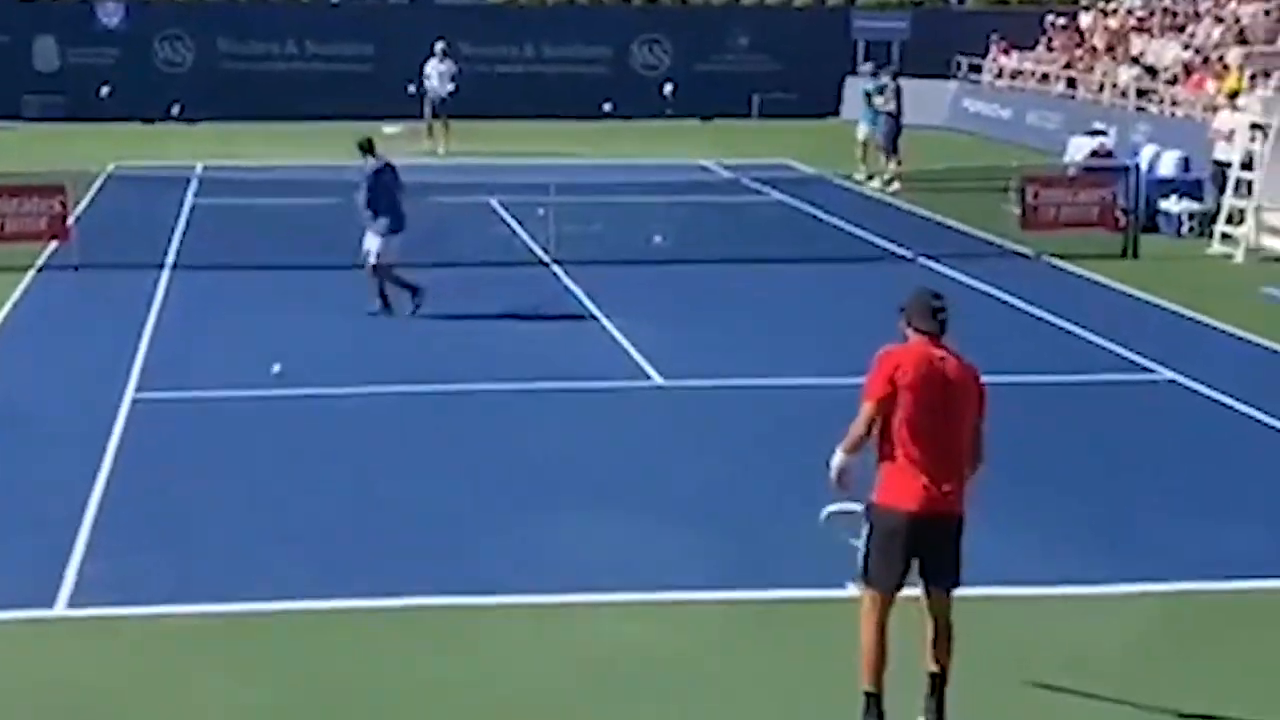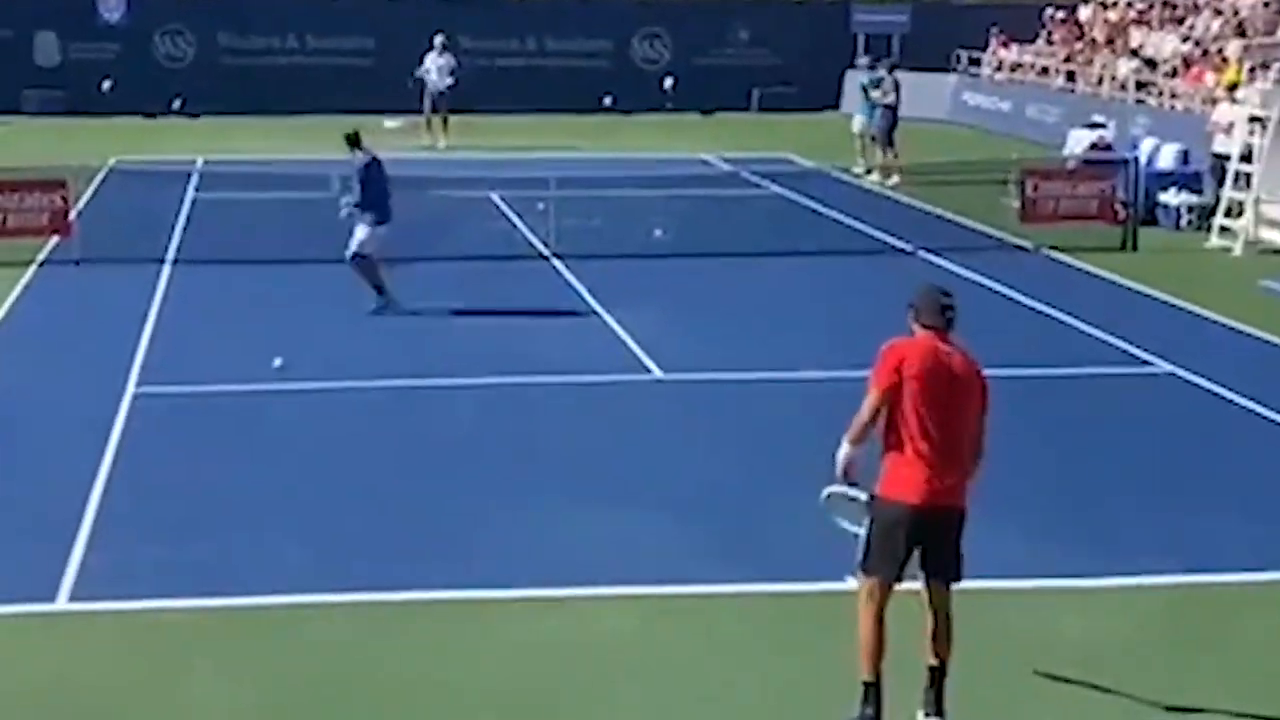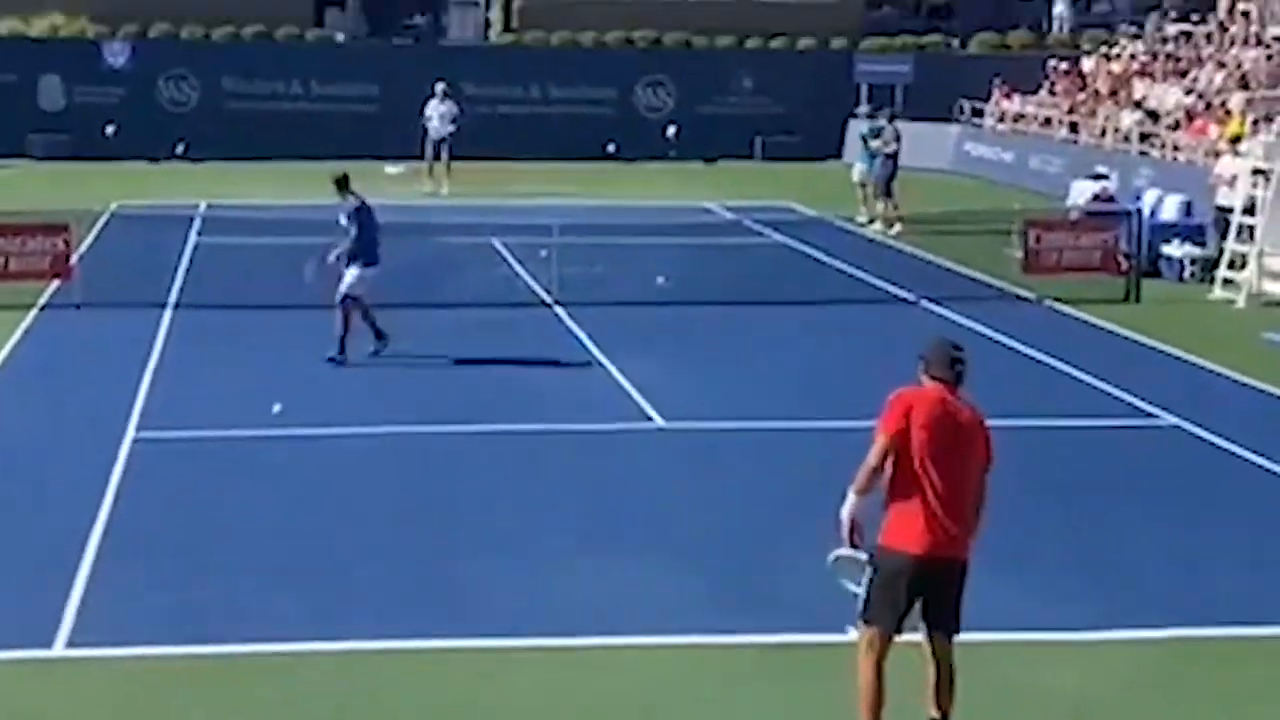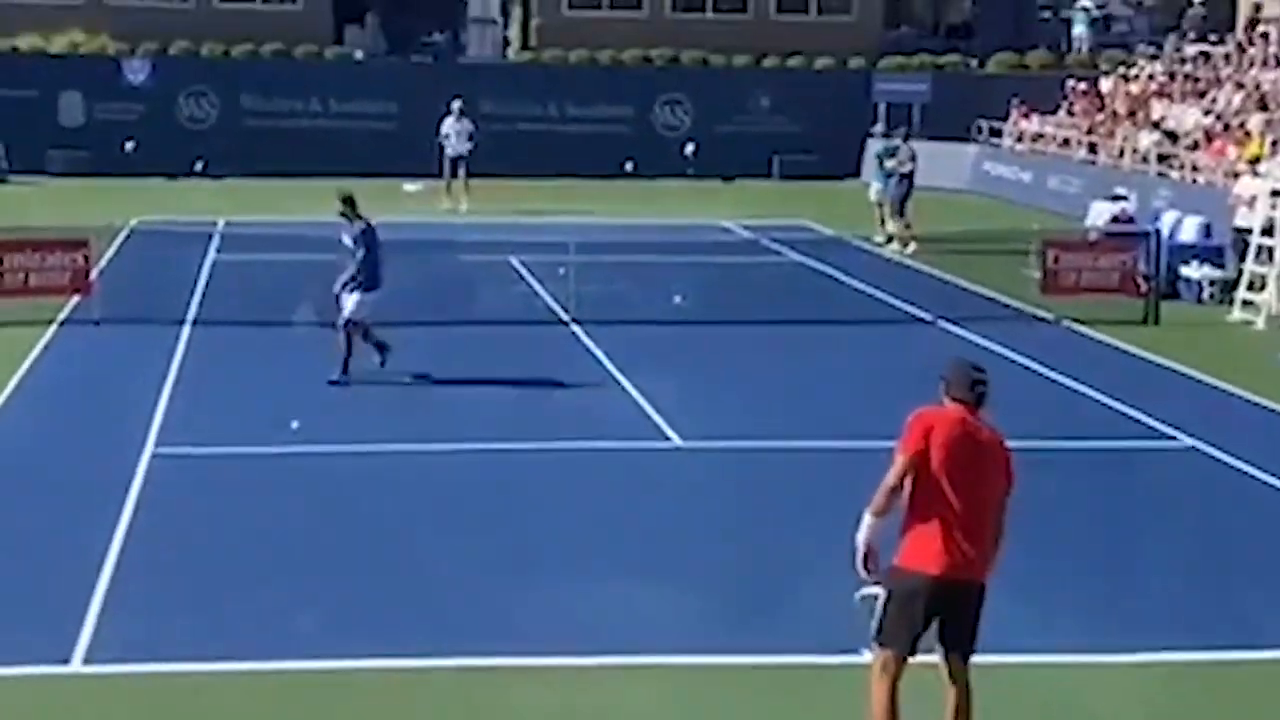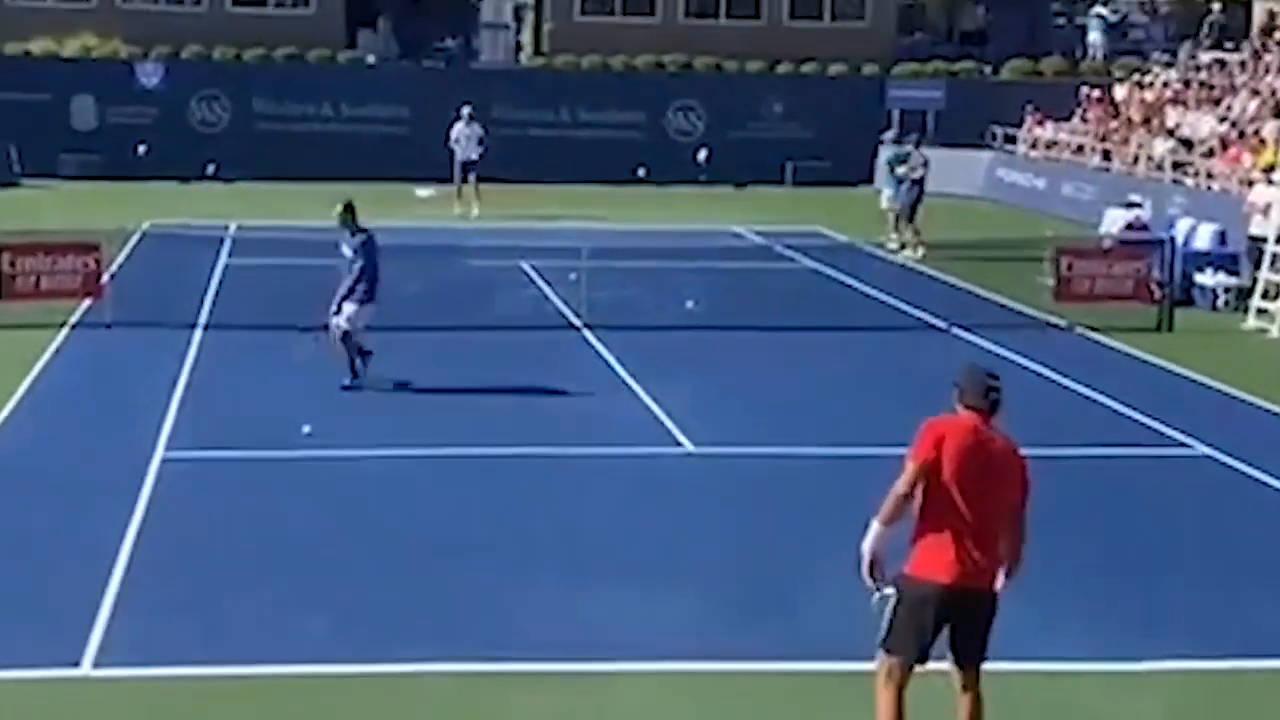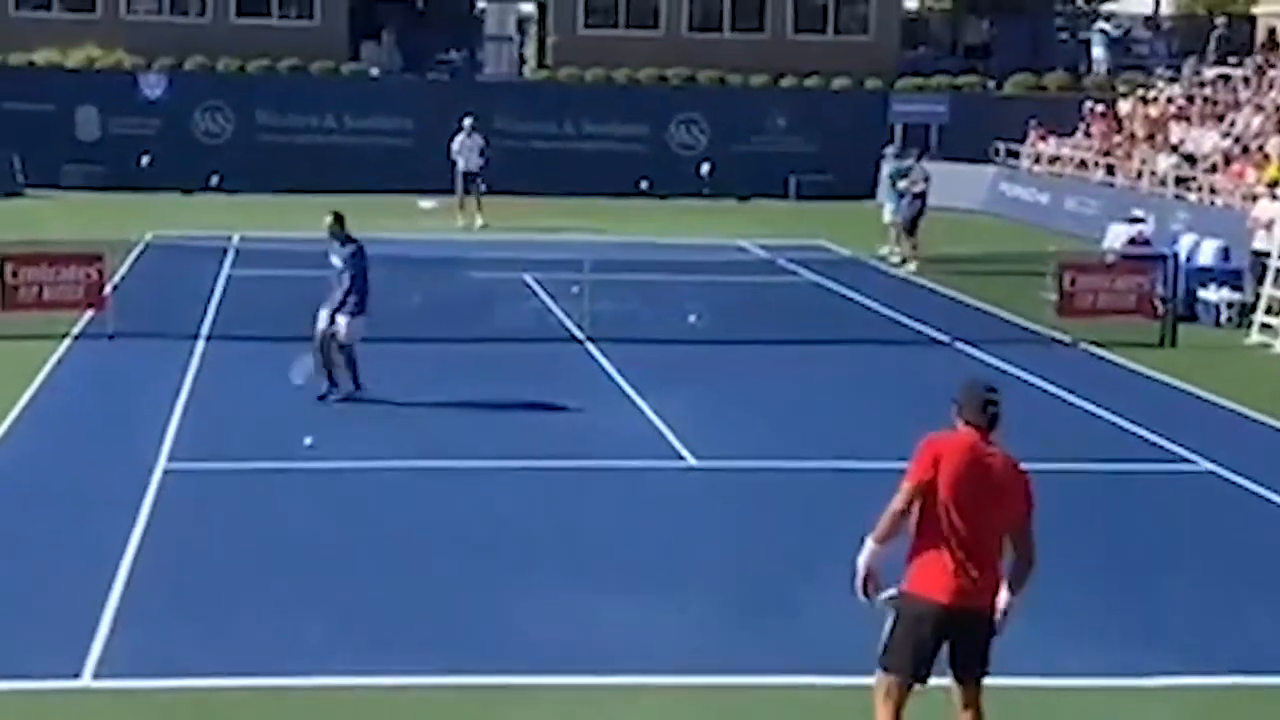
dt=0.1s
person 1, frame 1
left shoulder: (893, 359)
right shoulder: (968, 374)
left elbow: (863, 428)
right elbow: (974, 456)
left wrist: (839, 459)
left hip: (897, 504)
right hip: (949, 507)
left knee: (874, 610)
right knee: (939, 610)
person 1, frame 2
left shoulder: (899, 352)
right shoulder: (971, 370)
left elbow: (867, 419)
left wrist: (845, 451)
left hip: (901, 498)
right hip: (951, 502)
left knee: (872, 600)
right knee: (939, 603)
person 1, frame 3
left shoulder: (907, 400)
right shoulder: (977, 424)
left elbow: (875, 463)
left wrist: (851, 506)
left hip: (903, 544)
right hip: (952, 552)
left knee: (872, 647)
right knee: (940, 650)
person 1, frame 4
left shoulder: (928, 421)
right shoulder: (998, 447)
left elbow: (894, 484)
left wrist: (866, 530)
left hip: (920, 568)
right hip: (970, 576)
left knee: (885, 668)
right knee: (957, 672)
person 1, frame 5
left shoulder: (939, 429)
right shoulder: (1013, 457)
left elbow: (904, 492)
right elbow: (1015, 541)
left wrist: (872, 538)
left hip: (929, 576)
right hip: (980, 585)
left knee: (891, 675)
right knee: (969, 681)
person 1, frame 6
left shoulder: (937, 449)
right shoulder: (1014, 475)
left elbow: (899, 511)
right elbow: (1024, 557)
left wrist: (867, 556)
right wrist: (1006, 598)
left hip: (927, 595)
right hip: (980, 603)
person 2, frame 1
left shoulder: (370, 173)
right shoulder: (387, 166)
left elbow: (364, 204)
right elbow: (398, 192)
left wrist: (362, 201)
left hip: (386, 227)
right hip: (379, 224)
left knee: (378, 270)
right knee: (370, 263)
left ankle: (414, 291)
right ankle: (384, 304)
person 2, frame 2
left shoulder: (363, 165)
right shoulder: (369, 159)
left elbow: (360, 198)
left wrist: (347, 205)
right wrist: (350, 201)
left hip: (374, 219)
right hip: (370, 216)
left knee: (354, 259)
right knee: (366, 257)
left ankle: (384, 296)
right ankle: (383, 296)
person 2, frame 3
left shoulder: (354, 208)
right shoulder: (355, 203)
left elbow: (355, 241)
left wrist: (335, 254)
right wrist: (341, 251)
left hip: (364, 262)
right hip: (358, 259)
left knee: (343, 301)
right knee: (354, 301)
left ankle: (341, 352)
right ankle: (380, 337)
person 2, frame 4
left shoulder: (363, 231)
right shoulder: (351, 224)
left elbow: (361, 265)
left wrist: (341, 284)
right wrist: (344, 278)
left hip: (364, 285)
right hip: (354, 281)
left knee: (345, 324)
right knee: (354, 322)
left ankle: (344, 373)
right ankle: (381, 347)
person 2, frame 5
left shoulder: (363, 241)
right shoulder: (349, 234)
left elbow: (358, 275)
left wrist: (339, 300)
left hip: (361, 296)
right hip: (349, 292)
left knee: (344, 335)
right knee: (336, 331)
left ankle: (356, 376)
right ankle: (364, 354)
person 2, frame 6
left shoulder: (354, 252)
right shoulder: (336, 244)
left elbow: (349, 286)
left wrist: (331, 312)
left hip: (351, 307)
right hip: (334, 302)
left knee: (343, 347)
right knee: (320, 342)
left ankle: (357, 387)
right ankle: (332, 384)
